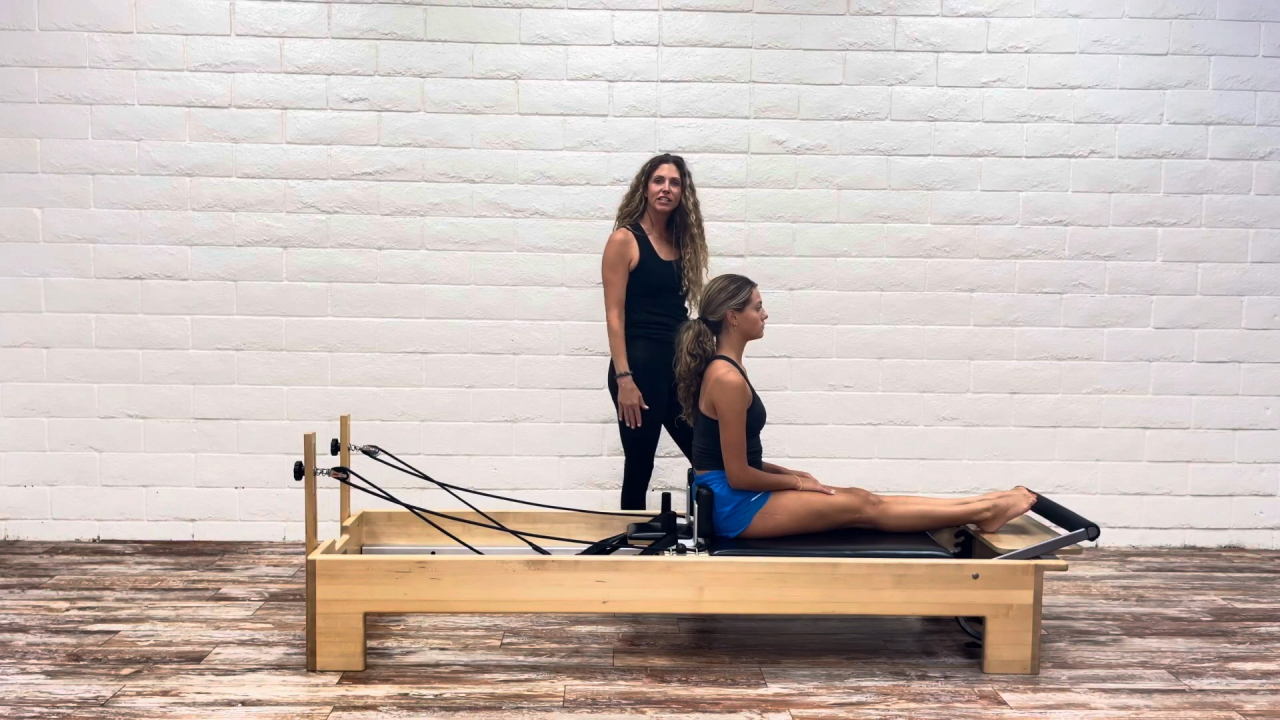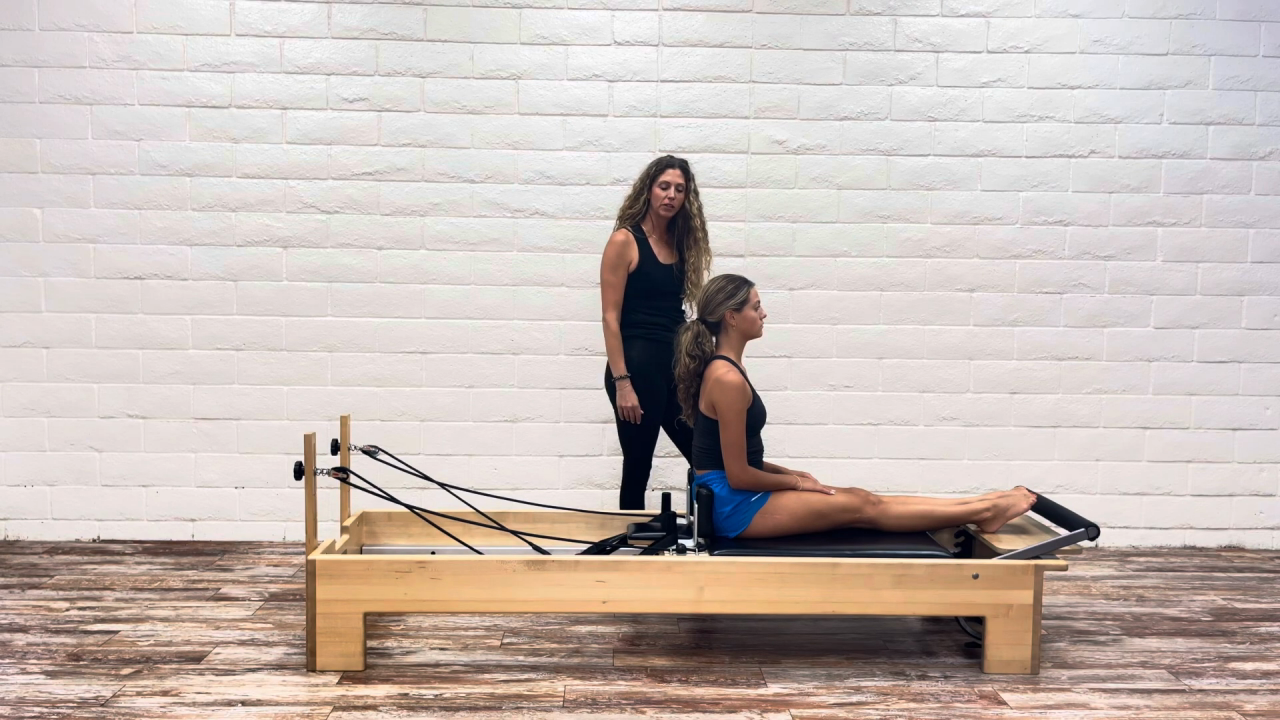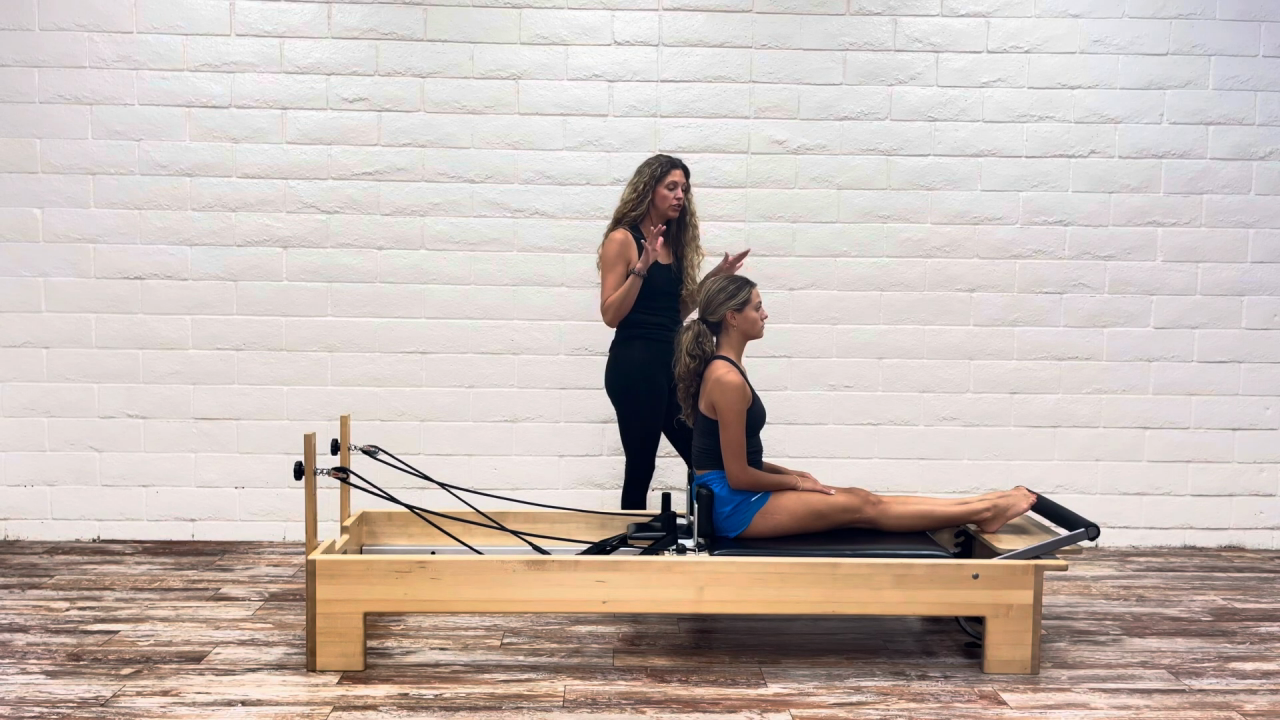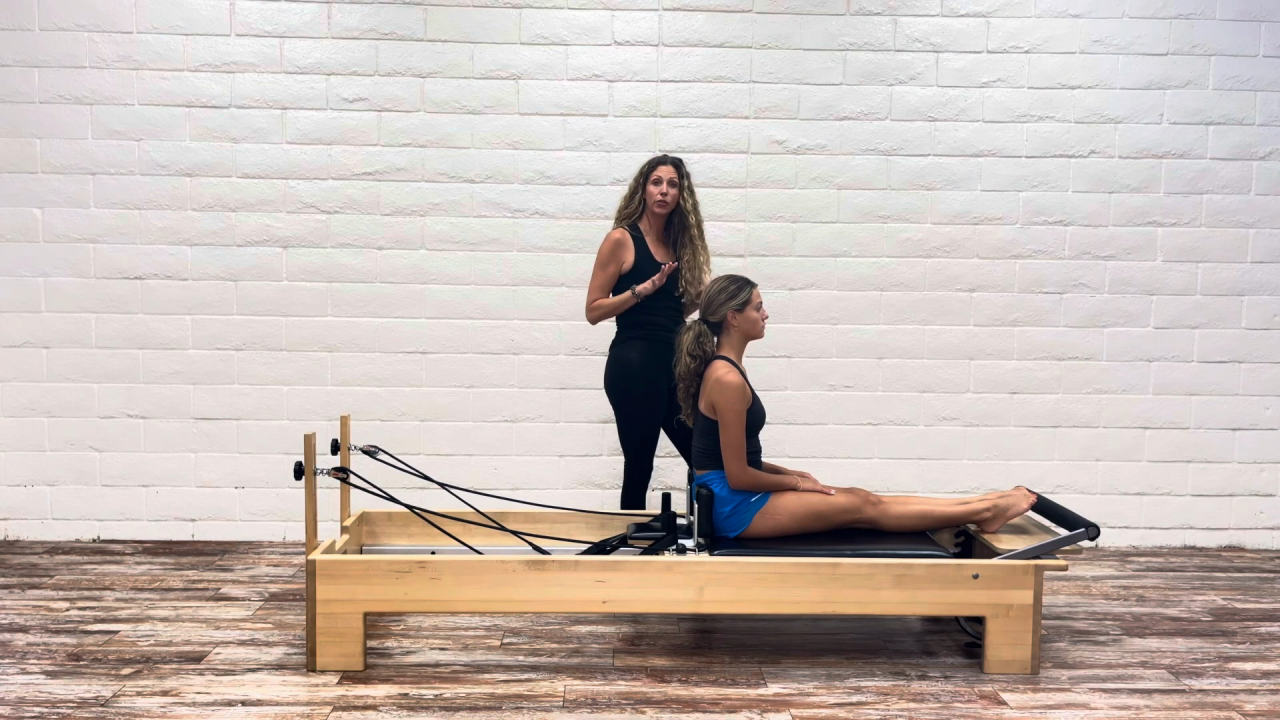
dt=0.7s
person 1, frame 1
left shoulder: (724, 368)
right shoulder: (728, 379)
right elbow: (739, 475)
left wrist: (788, 474)
right wrist: (795, 482)
left hip: (731, 493)
right hip: (733, 504)
left knee: (857, 497)
right knee: (862, 507)
left ankle: (980, 506)
right ankle: (982, 513)
person 1, frame 2
left shoulder: (724, 368)
right shoulder: (728, 379)
right elbow: (739, 475)
left wrist: (789, 473)
right wrist: (795, 482)
left hip: (731, 493)
right hip: (733, 504)
left knee: (858, 496)
right knee: (862, 507)
left ankle: (980, 505)
right ankle: (983, 513)
person 1, frame 3
left shoulder: (723, 368)
right shoulder: (727, 380)
right elbow: (738, 475)
left wrist: (788, 473)
right wrist: (795, 482)
left hip: (731, 494)
right hip: (733, 504)
left knee: (858, 497)
right knee: (861, 506)
left ankle: (978, 506)
right ankle: (982, 513)
person 1, frame 4
left shoulder: (724, 368)
right shoulder: (728, 380)
right elbow: (739, 476)
left wrist: (788, 473)
right wrist: (795, 483)
left hip: (731, 494)
right hip: (733, 504)
left knee: (858, 496)
right knee: (862, 507)
left ankle: (980, 504)
right ankle: (983, 513)
person 2, frame 1
left shoulder: (682, 240)
right shoulder: (624, 239)
right elbow: (615, 313)
right wrist: (623, 377)
left hip: (679, 361)
right hip: (641, 361)
right knee: (639, 466)
person 2, frame 2
left shoulder: (680, 242)
right shoulder: (624, 241)
right elbow: (611, 318)
right wrist: (622, 382)
left hip: (676, 362)
right hip: (639, 363)
right knee: (638, 467)
person 2, frame 3
left shoulder: (675, 240)
right shoulder: (622, 240)
right elbow: (611, 315)
left wrist: (716, 277)
right wrist: (643, 266)
left hip: (672, 362)
right hip: (634, 364)
right knee: (641, 466)
person 2, frame 4
left shoulder: (678, 242)
right shoulder: (620, 240)
right elbow: (594, 310)
left wrist: (699, 300)
right wrist: (644, 288)
left hip: (673, 363)
right hip: (634, 363)
right knee: (639, 467)
